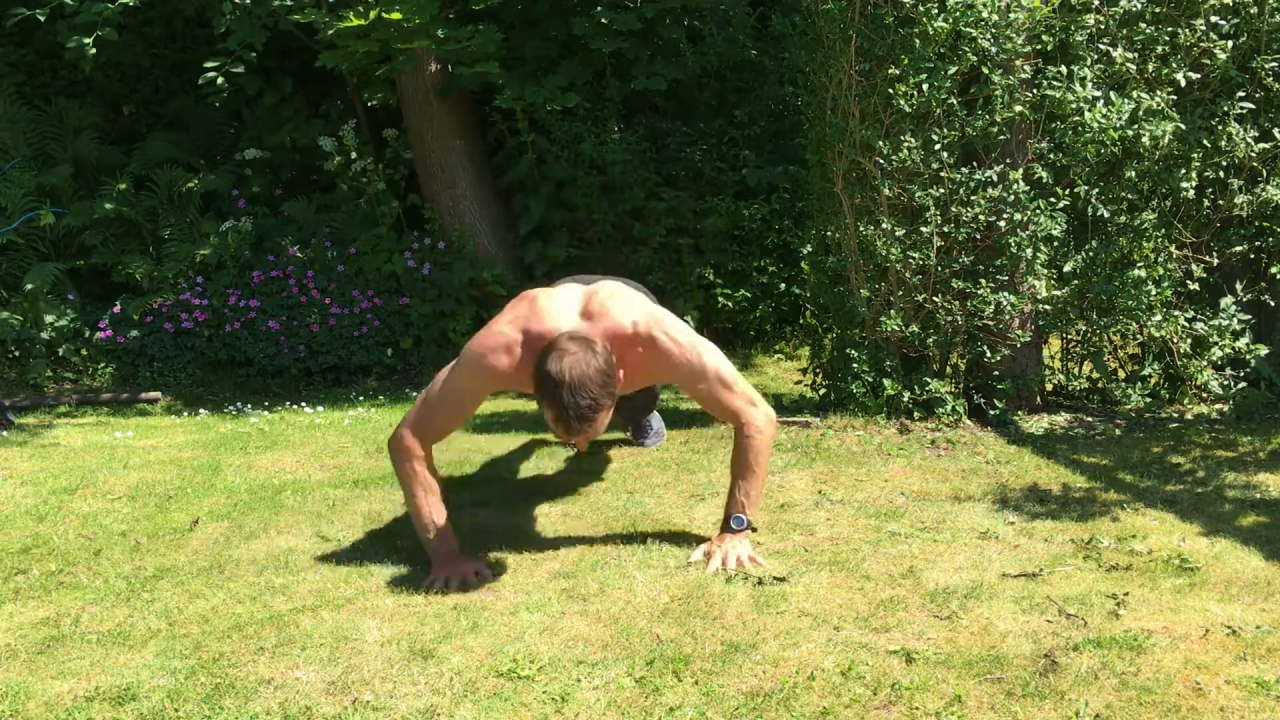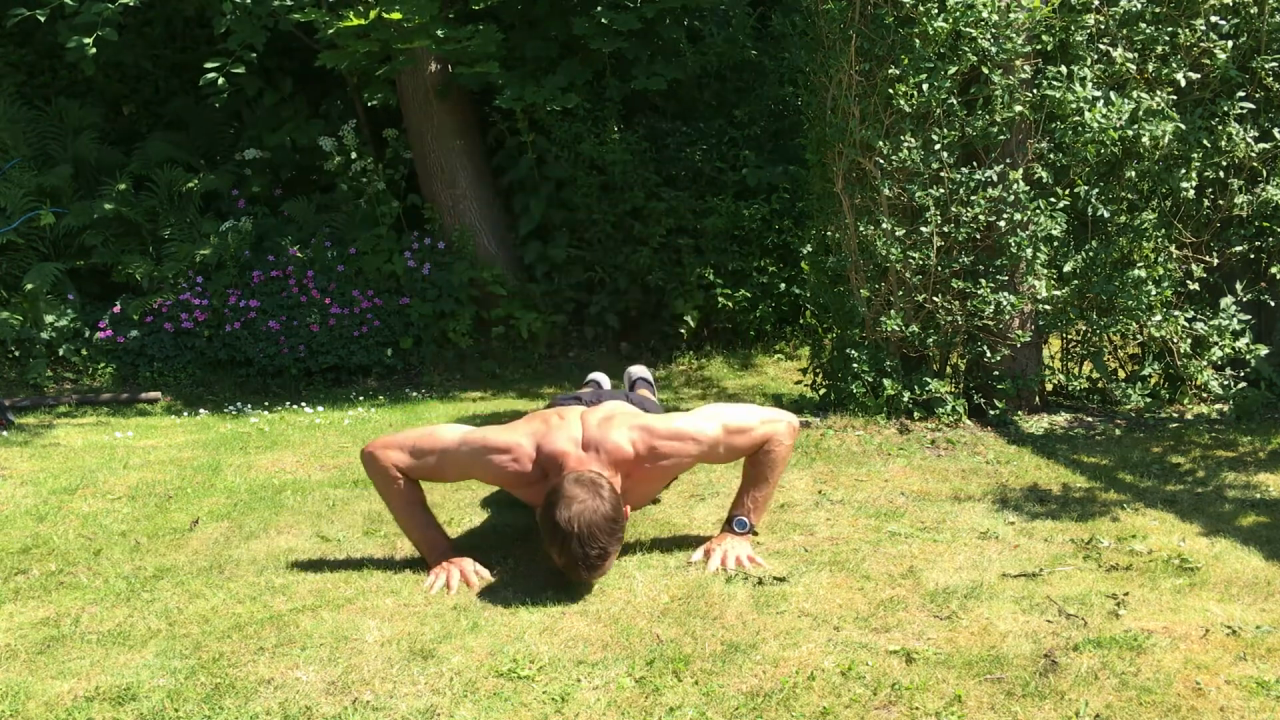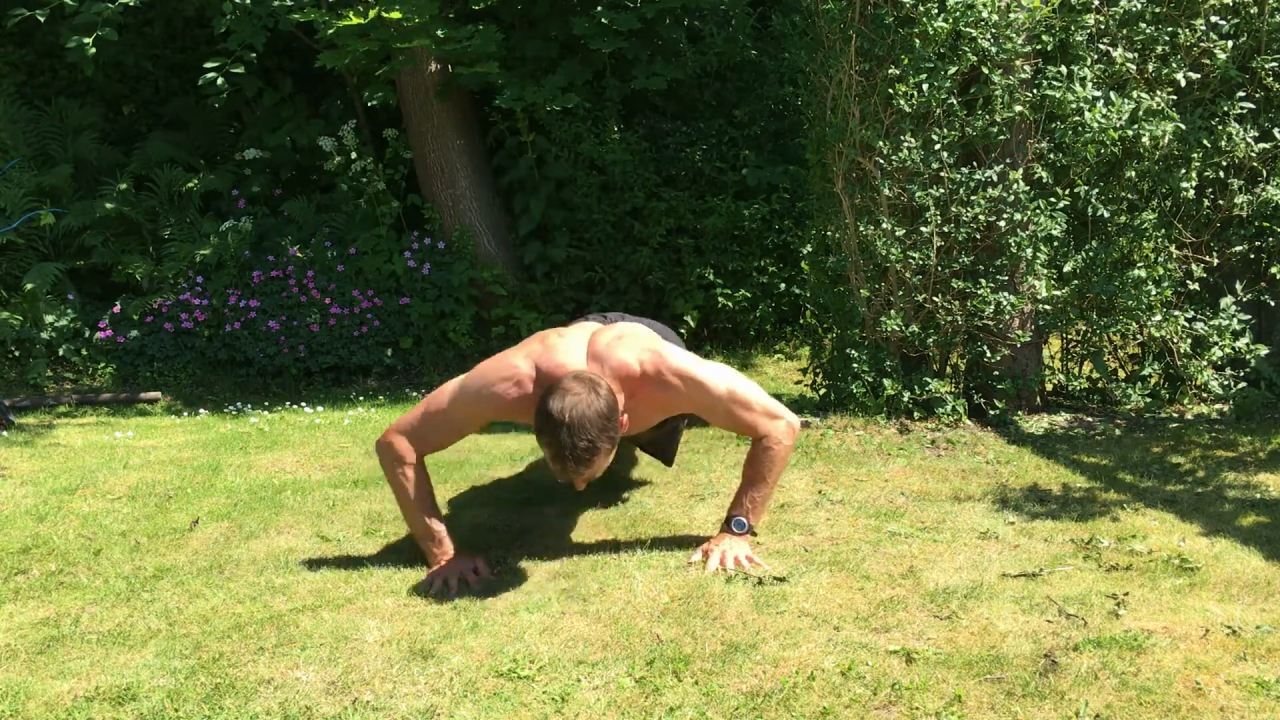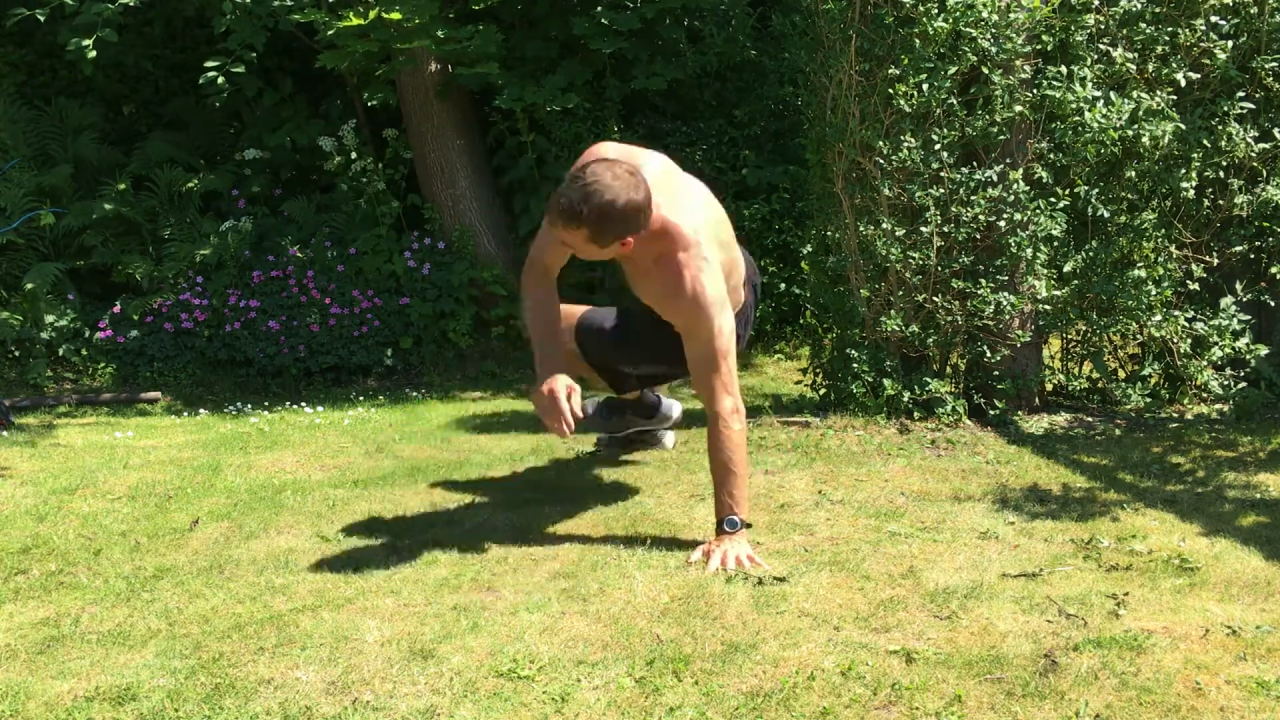
dt=0.4s
person 1, frame 1
left shoulder: (655, 340)
right shoulder: (502, 353)
left elbow: (756, 419)
right elbow: (406, 441)
left wrist: (736, 528)
right wrist: (443, 543)
left knee: (637, 412)
left ankle: (639, 412)
person 1, frame 2
left shoulder: (652, 449)
right shoulder: (518, 460)
left elbow: (783, 427)
right elbow: (378, 454)
left wrist: (738, 530)
right wrist: (440, 555)
left hip: (635, 416)
right hip: (567, 412)
left ankle: (639, 384)
right ankle: (594, 390)
person 1, frame 3
left shoulder: (670, 374)
right shoulder: (506, 385)
left elbow: (783, 427)
right elbow: (393, 443)
left wrist: (736, 529)
right wrist: (442, 553)
left knee: (656, 442)
person 1, frame 4
left shoulder: (692, 279)
right shoulder: (598, 164)
left elbow: (724, 406)
right elbow: (540, 262)
left wrist: (732, 530)
right wrist: (550, 375)
left hip: (705, 321)
left knee: (561, 336)
left ankle: (640, 405)
right ankle: (644, 413)
